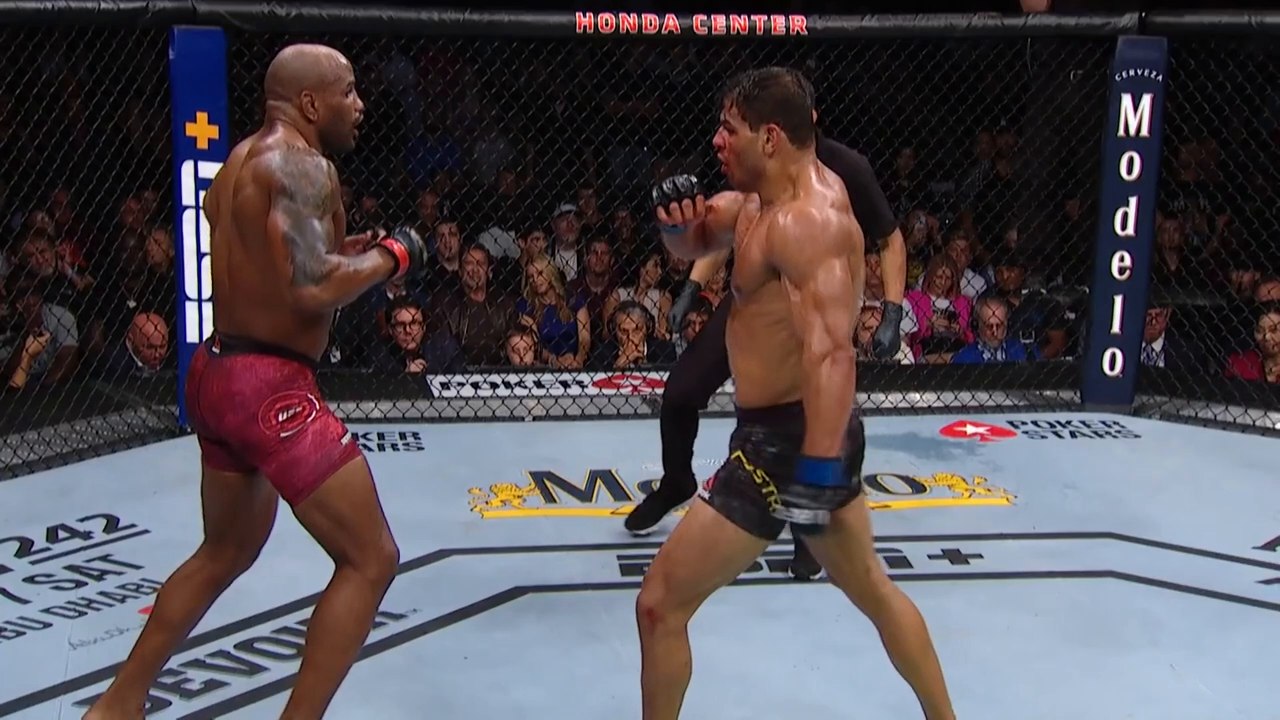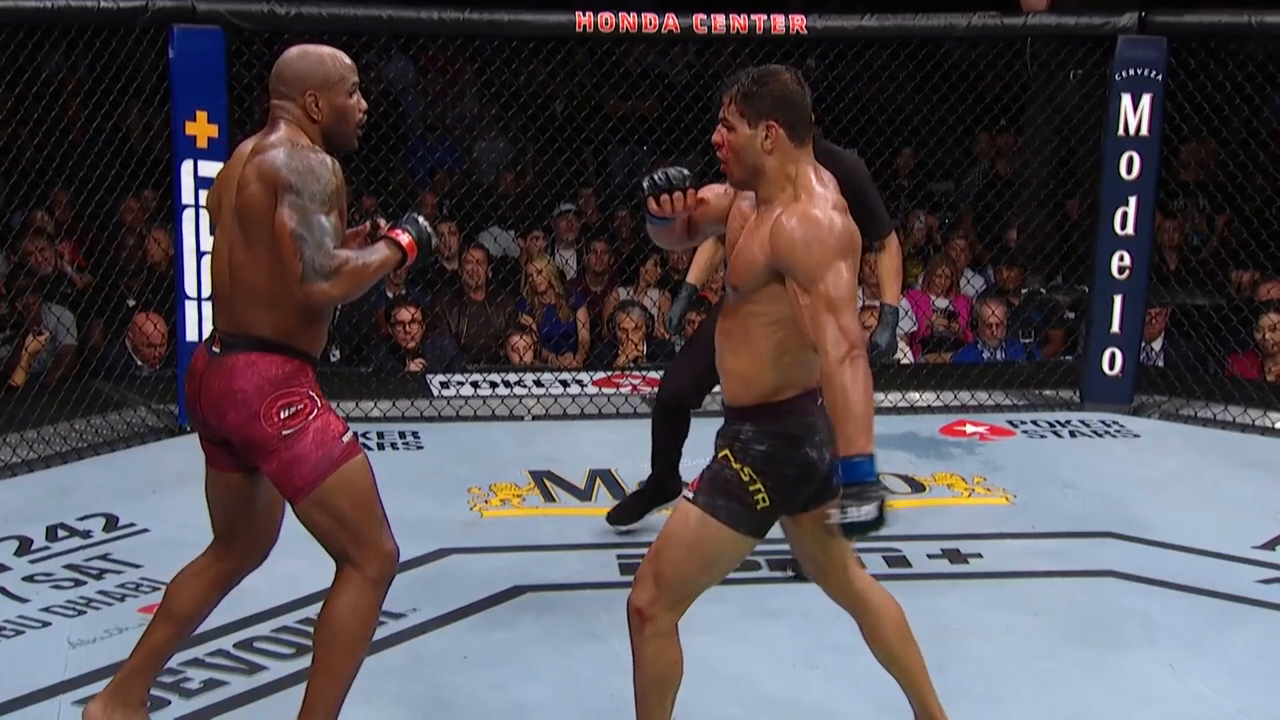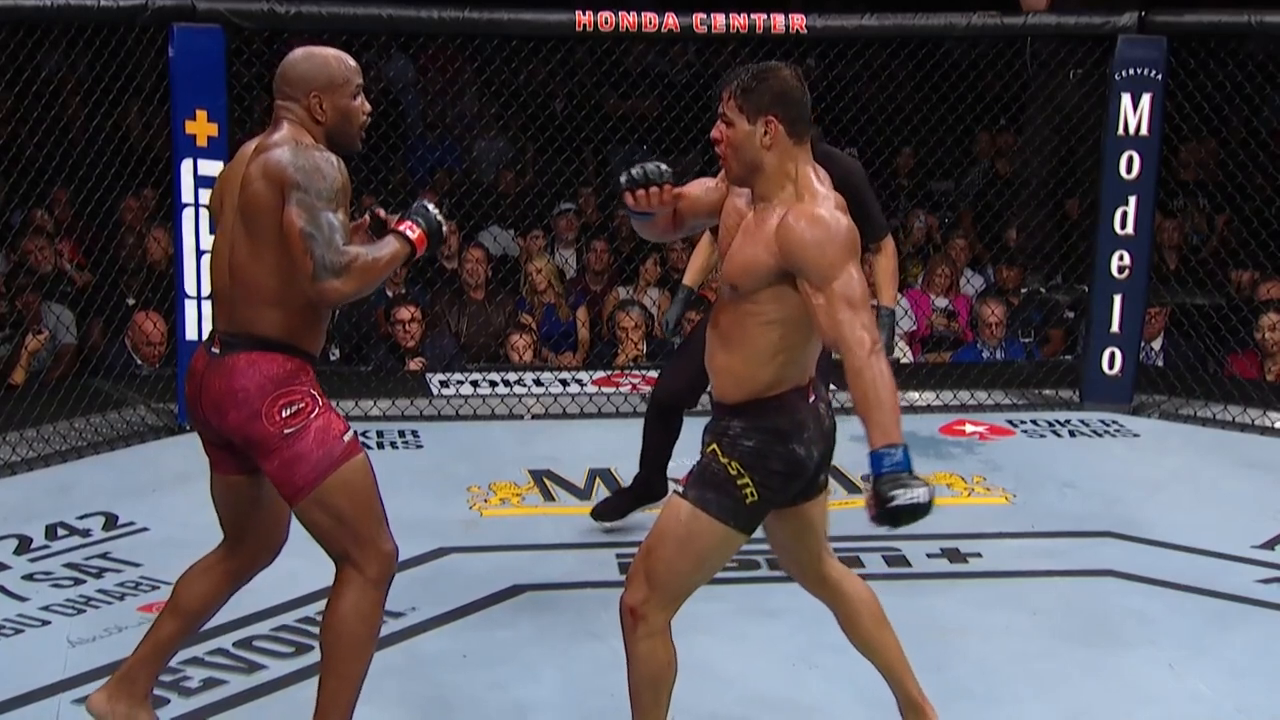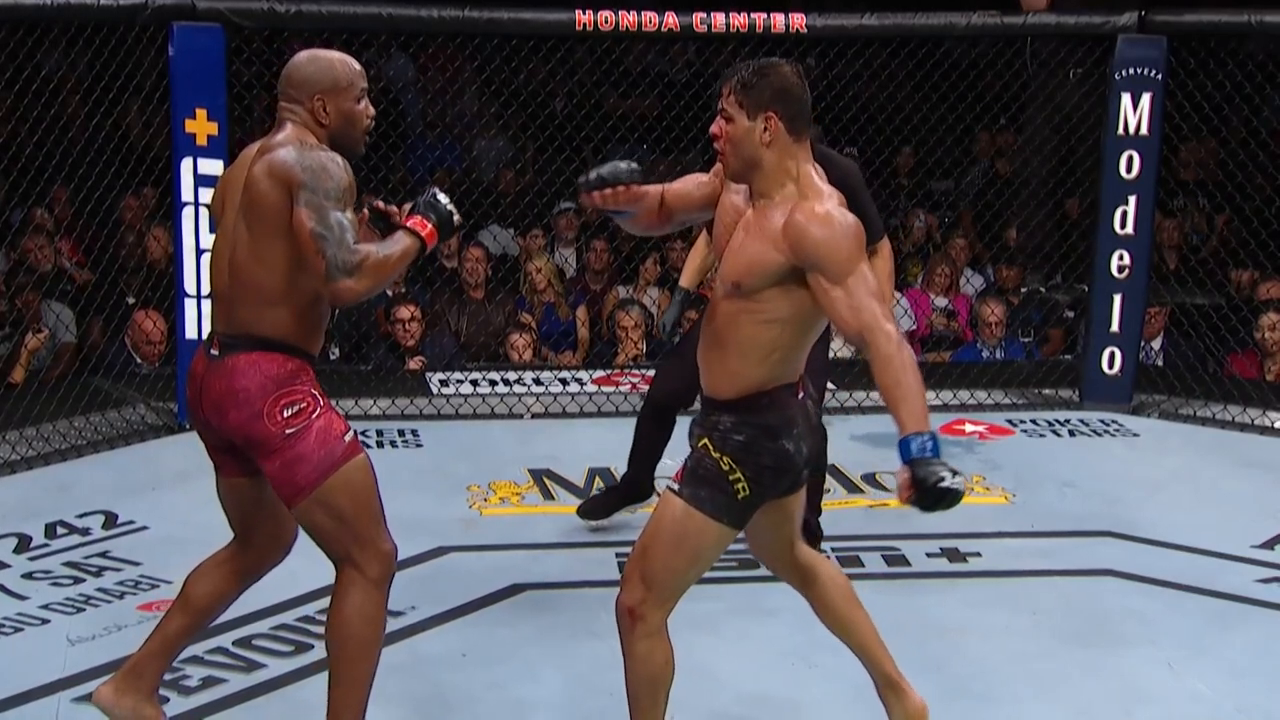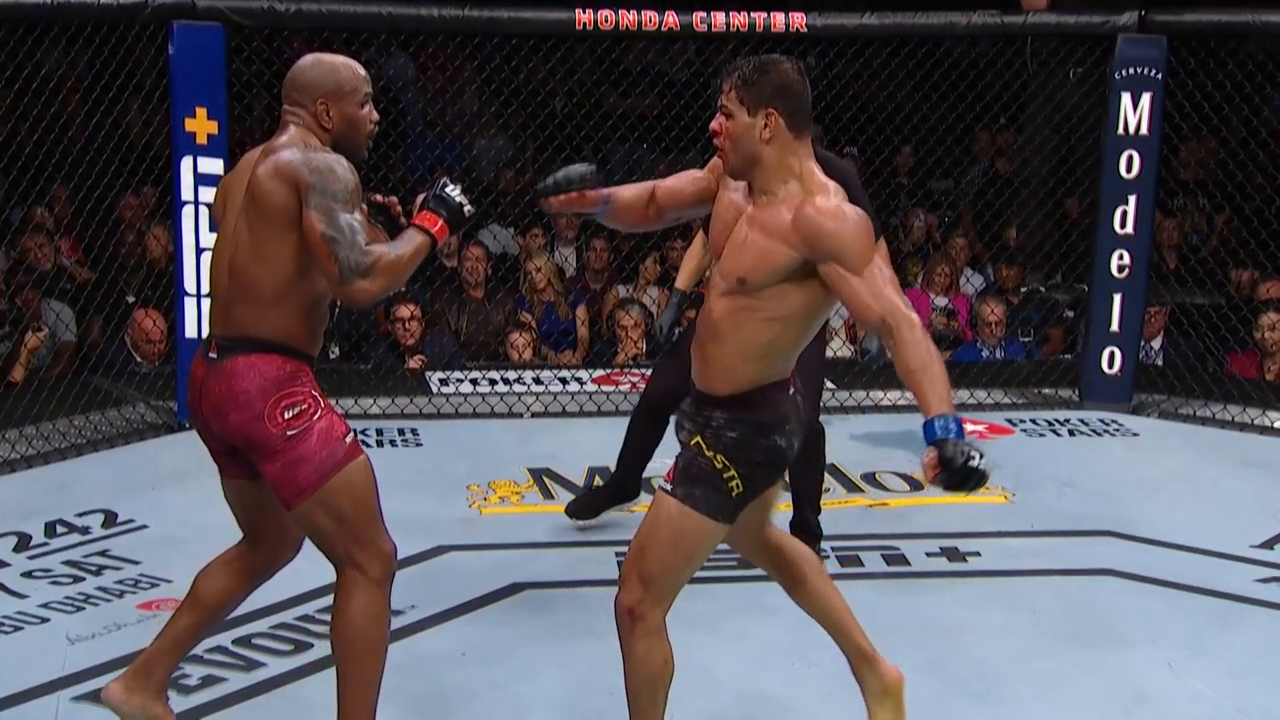
dt=1s
person 1, frame 1
left shoulder: (241, 161)
right shoulder: (301, 164)
right elbow: (311, 290)
left wrist: (346, 250)
right wrist: (389, 256)
left hip: (218, 372)
right hip: (269, 386)
left knee: (226, 553)
right knee: (370, 560)
person 1, frame 2
left shoulder: (244, 159)
right shoulder: (306, 162)
right elbow: (320, 285)
left wrist: (351, 242)
right wrist: (397, 245)
left hip: (218, 372)
right hip: (269, 384)
left knee: (237, 550)
right knee: (370, 559)
person 1, frame 3
left shoulder: (245, 161)
right shoulder: (311, 163)
right elbow: (331, 282)
left wrist: (354, 236)
right wrist: (409, 235)
left hip: (217, 371)
right hip: (269, 384)
left knee: (251, 545)
right knee: (370, 559)
person 1, frame 4
left shoulder: (246, 165)
right shoulder: (317, 164)
right elbow: (345, 281)
left wrist: (363, 229)
right wrist: (418, 229)
left hip: (216, 374)
right hip: (270, 384)
left knee: (263, 542)
right knee: (370, 560)
person 1, frame 5
left shoulder: (247, 170)
right shoulder: (321, 166)
right elbow: (357, 283)
left wrist: (366, 229)
right wrist: (429, 223)
left hip: (217, 377)
right hip: (269, 387)
left knee: (272, 542)
right knee: (369, 561)
person 2, frame 1
left shoulder: (804, 221)
right shoulder: (767, 194)
left elbow: (830, 353)
right elbow: (695, 240)
left wrist: (817, 475)
right wrist: (678, 219)
left hip: (785, 438)
right hip: (813, 433)
left knee: (660, 604)
right knee: (871, 587)
person 2, frame 2
left shoulder: (807, 224)
right shoulder: (755, 189)
left elbow: (842, 350)
right elbow: (679, 233)
left wrist: (857, 470)
right wrist: (665, 212)
left hip: (770, 440)
right hip: (795, 426)
left knee: (650, 605)
right knee: (845, 580)
person 2, frame 3
left shoulder: (811, 225)
right shoulder: (746, 184)
left elbow: (860, 345)
right elbow: (669, 222)
left wrist: (890, 462)
right wrist: (648, 205)
left hip: (760, 436)
right hip: (790, 420)
left knee: (644, 604)
right knee: (819, 571)
person 2, frame 4
left shoulder: (816, 223)
right shoulder: (737, 179)
left elbow: (879, 335)
right elbow: (660, 211)
left wrist: (918, 448)
right wrist: (625, 200)
left hip: (749, 431)
right hip: (769, 417)
left knee: (640, 603)
right knee: (788, 556)
person 2, frame 5
left shoulder: (822, 218)
right shoulder: (732, 175)
left elbow: (897, 321)
right elbow: (652, 204)
left wrist: (942, 429)
right wrist: (598, 201)
left hip: (740, 427)
right hip: (732, 410)
left knee: (638, 603)
right knee: (756, 539)
person 3, frame 1
left shoulder: (846, 168)
left elbow: (889, 240)
left wrist: (892, 315)
right wrist: (690, 290)
right knee: (680, 392)
right ankle: (676, 483)
person 3, frame 2
left shoulder: (841, 168)
left elbow: (885, 242)
right elbow: (718, 232)
left wrist: (888, 317)
right wrist: (687, 292)
right knee: (674, 391)
right ankle: (662, 483)
person 3, frame 3
left shoulder: (839, 171)
left elbow: (881, 245)
right elbow: (714, 234)
left wrist: (885, 316)
right wrist: (683, 295)
right knee: (669, 391)
right ankle: (649, 483)
person 3, frame 4
left shoulder: (837, 173)
left elbow: (877, 247)
right elbow: (711, 234)
right wrist: (681, 296)
right knee: (664, 392)
left ankle: (807, 527)
right ankle: (635, 484)
person 3, frame 5
left shoulder: (833, 174)
left elbow: (872, 246)
right elbow: (708, 235)
right wrist: (677, 298)
left knee: (802, 419)
right knee: (659, 391)
left ankle: (806, 528)
right ankle: (623, 484)
